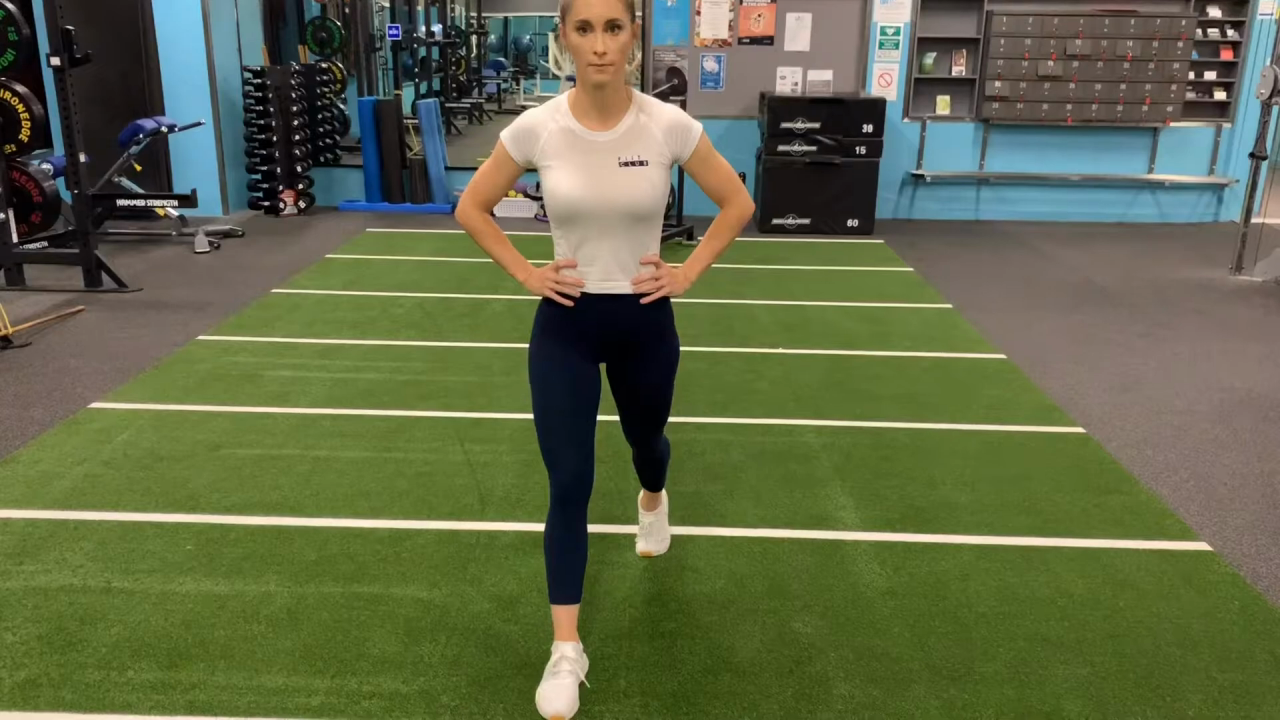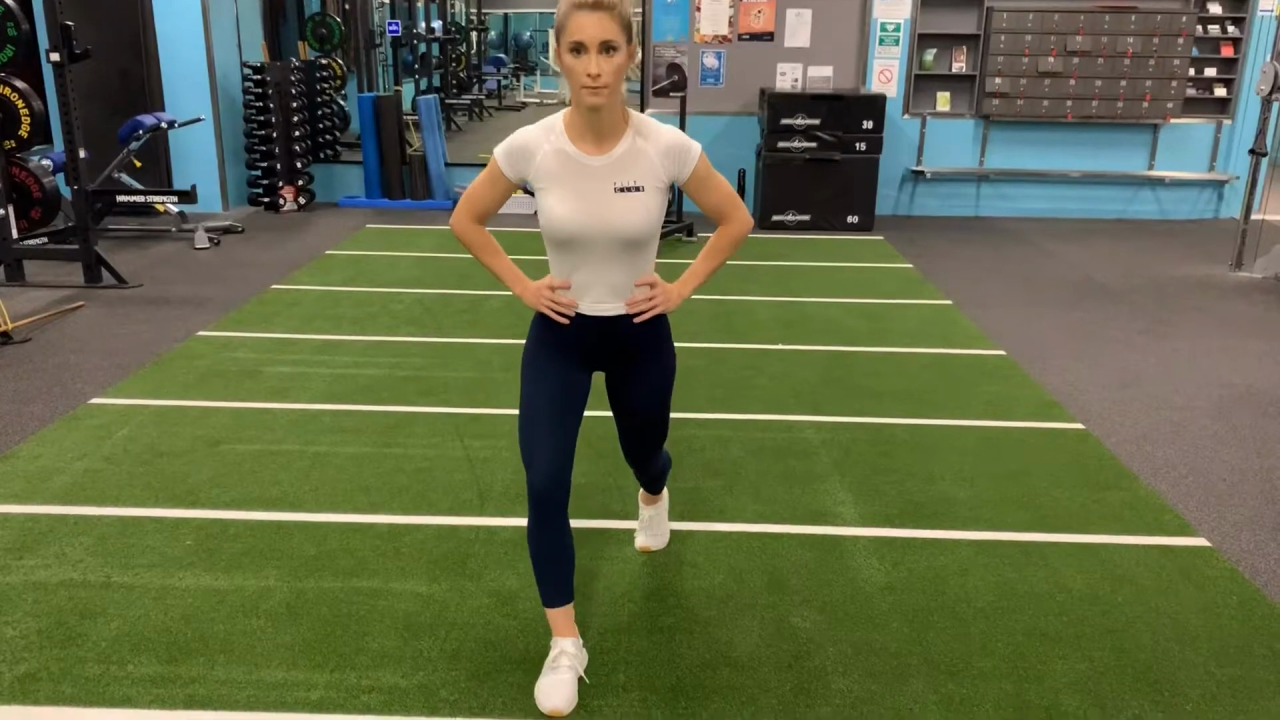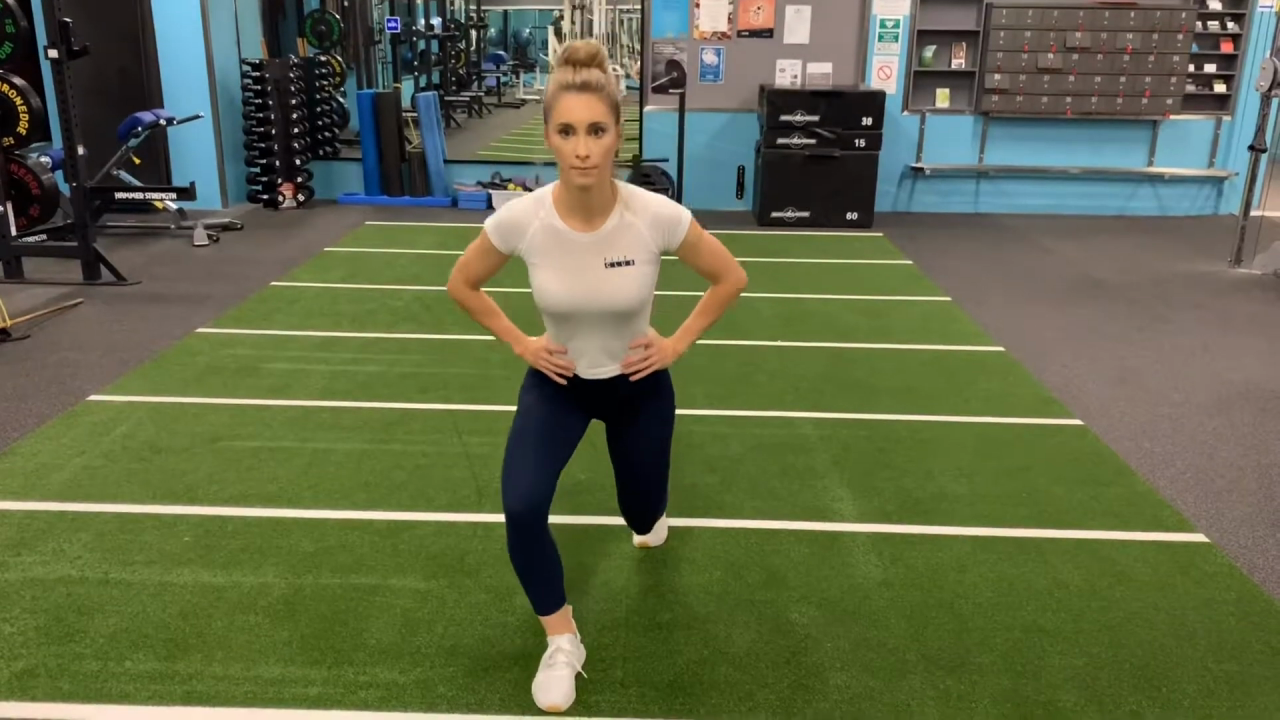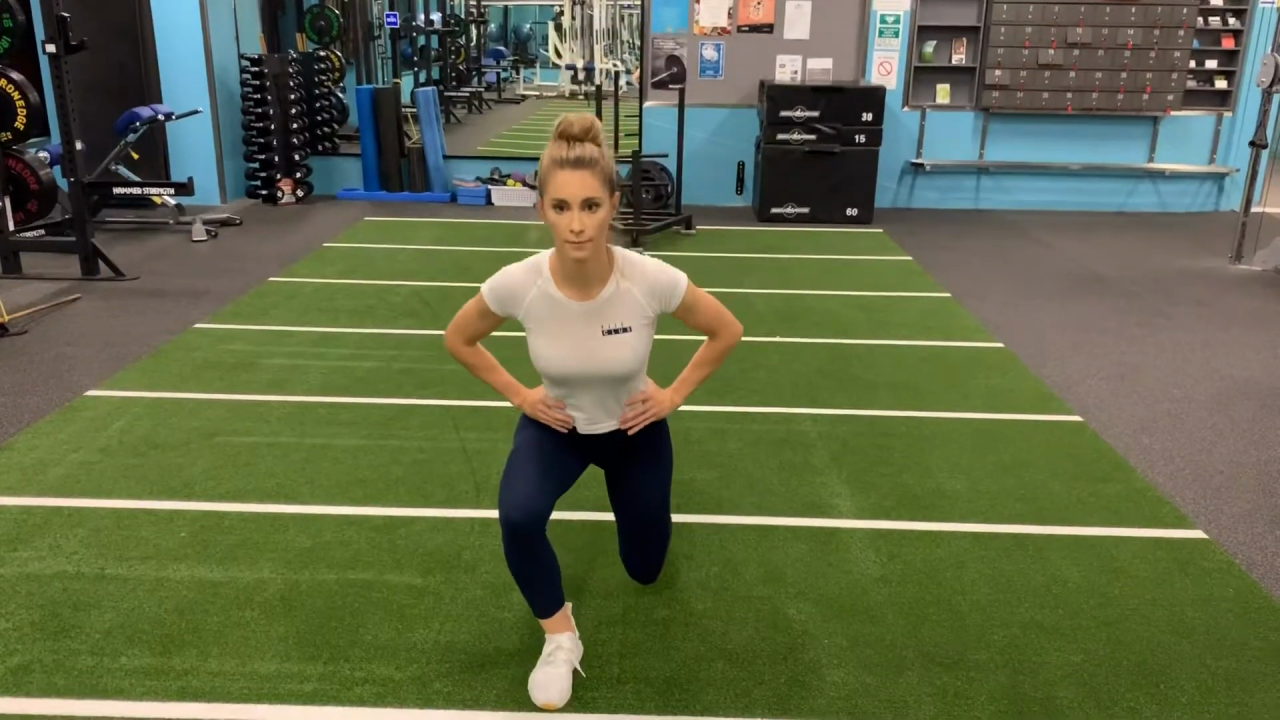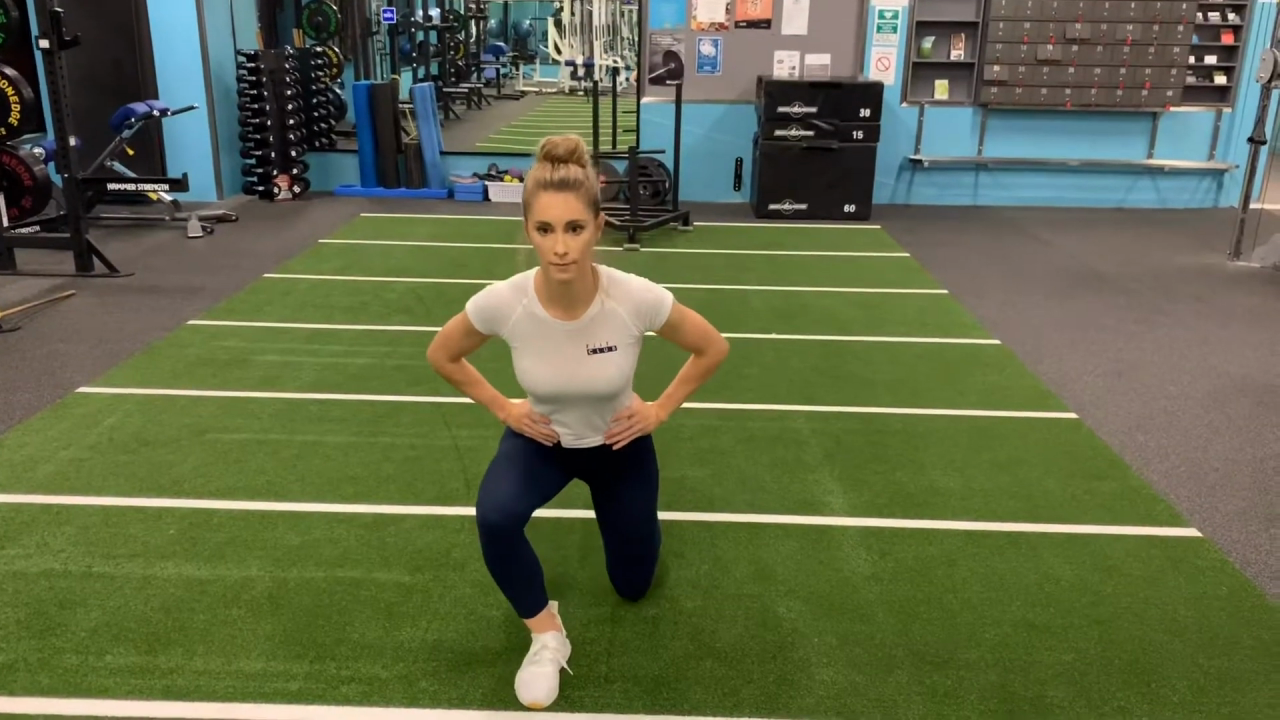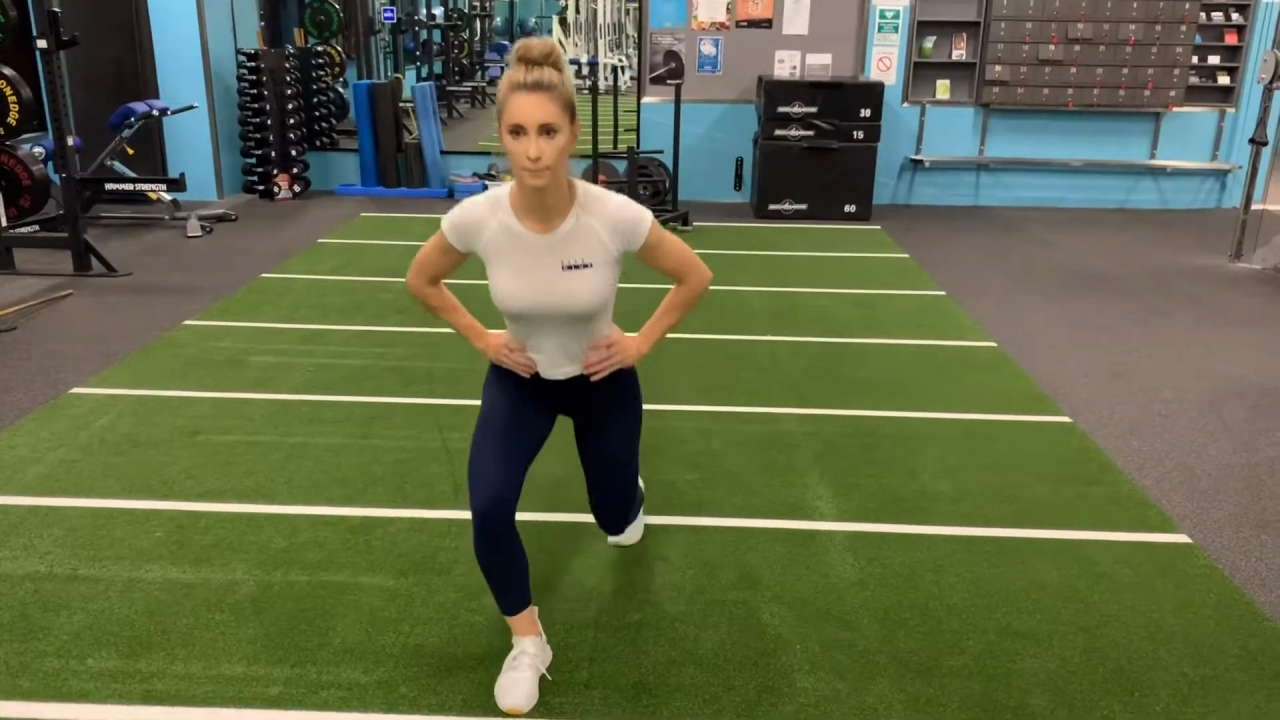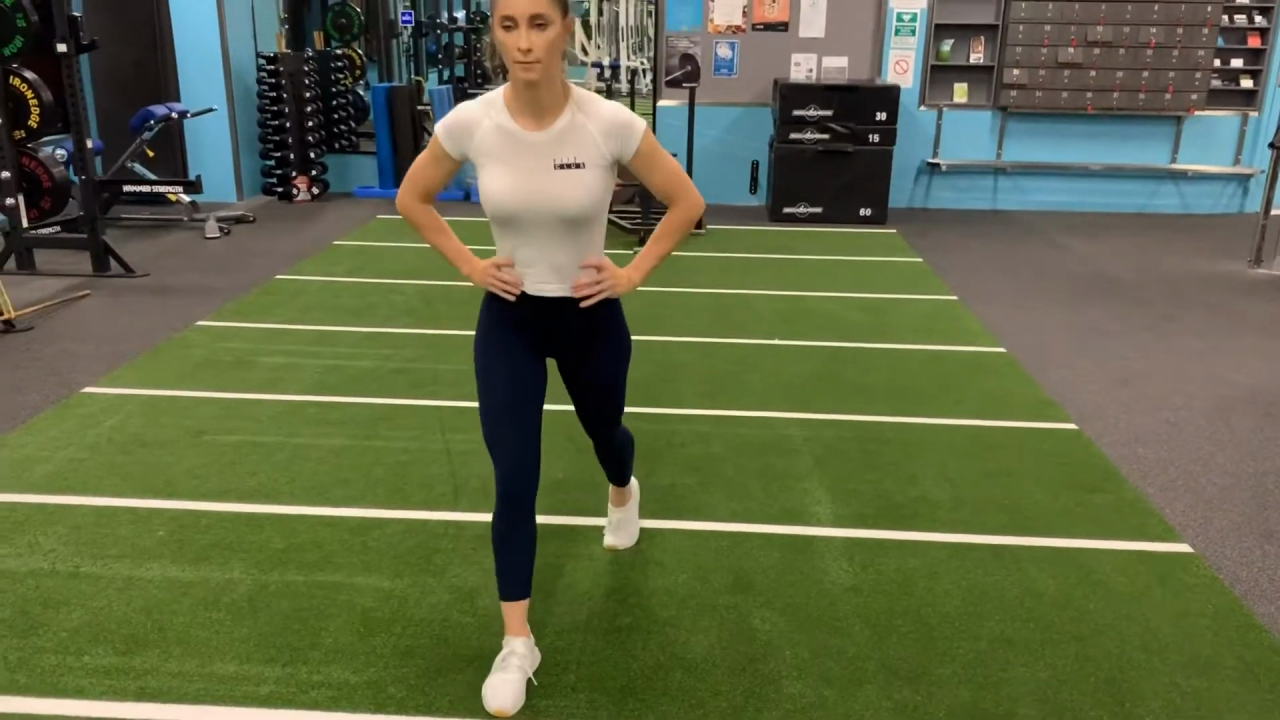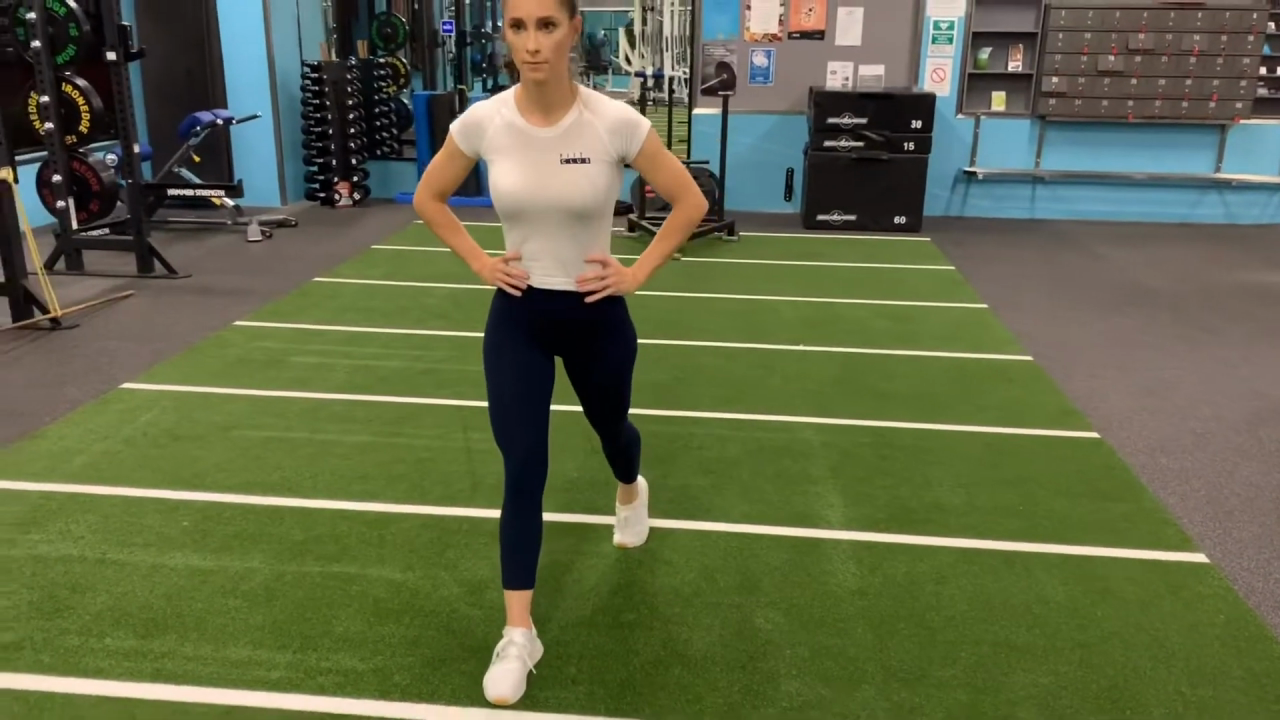
dt=0.4s
person 1, frame 1
left shoulder: (668, 124)
right shoulder: (535, 126)
left elbow: (737, 204)
right elbow: (472, 207)
left wrist: (687, 273)
right wrist: (527, 274)
left hip: (645, 321)
right hip: (566, 323)
left knee: (645, 437)
right knee: (569, 482)
left ankle: (652, 499)
right ankle: (566, 649)
person 1, frame 2
left shoulder: (667, 146)
right shoulder: (529, 145)
left elbow: (736, 222)
right elbow: (466, 222)
left wrist: (682, 288)
right wrist: (522, 287)
left hip: (640, 335)
right hip: (560, 335)
left knee: (644, 454)
right knee: (546, 488)
left ankle: (654, 496)
right ankle: (564, 644)
person 1, frame 3
left shoulder: (656, 215)
right shoulder: (520, 218)
left elbow: (731, 279)
right elbow: (462, 285)
left wrist: (677, 343)
right wrist: (519, 343)
left hip: (637, 385)
right hip: (556, 383)
left knee: (643, 517)
right knee: (522, 509)
left ankle: (653, 507)
right ankle: (562, 641)
person 1, frame 4
left shoulder: (652, 279)
right shoulder: (516, 283)
left elbow: (726, 331)
right elbow: (459, 339)
left wrist: (673, 394)
right wrist: (519, 394)
left hip: (634, 429)
right hip: (557, 426)
left knee: (644, 568)
right knee: (518, 517)
left ankle: (644, 499)
right ankle: (560, 637)
person 1, frame 5
left shoulder: (636, 298)
right shoulder: (501, 302)
left elbow: (712, 348)
right elbow: (441, 356)
left wrist: (659, 410)
right wrist: (504, 409)
left hip: (618, 444)
right hip: (541, 440)
left knee: (632, 585)
right knee: (495, 519)
left ankle: (633, 506)
right ankle: (546, 636)
person 1, frame 6
left shoulder: (614, 214)
right shoulder: (476, 215)
left elbow: (695, 278)
right elbow: (421, 281)
left wrist: (641, 342)
right wrist: (481, 338)
left hip: (602, 382)
right hip: (518, 383)
left knee: (613, 516)
right knee: (489, 508)
left ankle: (629, 506)
right ankle: (528, 642)
person 1, frame 7
left shoulder: (609, 122)
right shoulder: (469, 121)
left elbow: (687, 203)
right elbow: (412, 199)
left wrist: (633, 274)
right wrist: (469, 265)
left hip: (591, 320)
right hip: (509, 321)
left knee: (603, 429)
right knee: (514, 479)
left ankle: (623, 492)
right ankle: (517, 644)
person 1, frame 8
left shoulder: (615, 122)
right shoulder: (481, 121)
left elbow: (690, 203)
right elbow: (429, 199)
left wrist: (637, 272)
right wrist: (478, 261)
left hip: (595, 315)
right hip: (517, 318)
left knee: (610, 426)
right knee: (522, 471)
left ankle: (631, 491)
right ankle: (518, 635)
